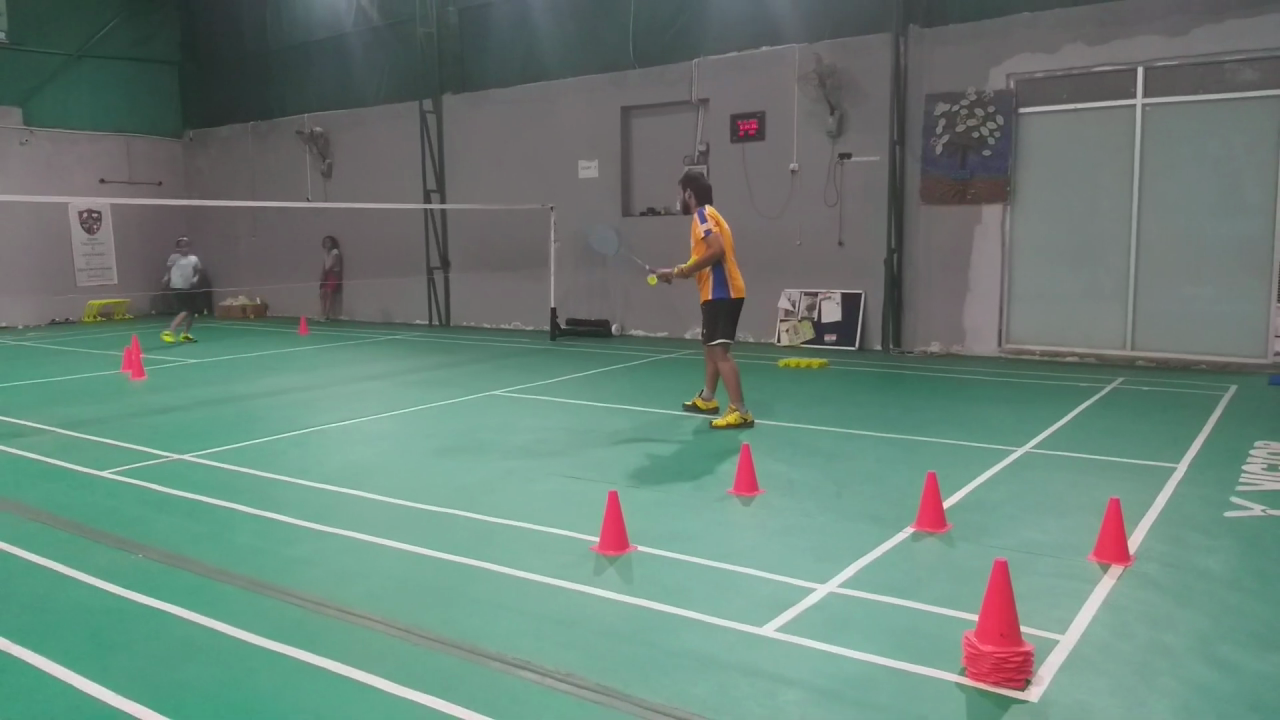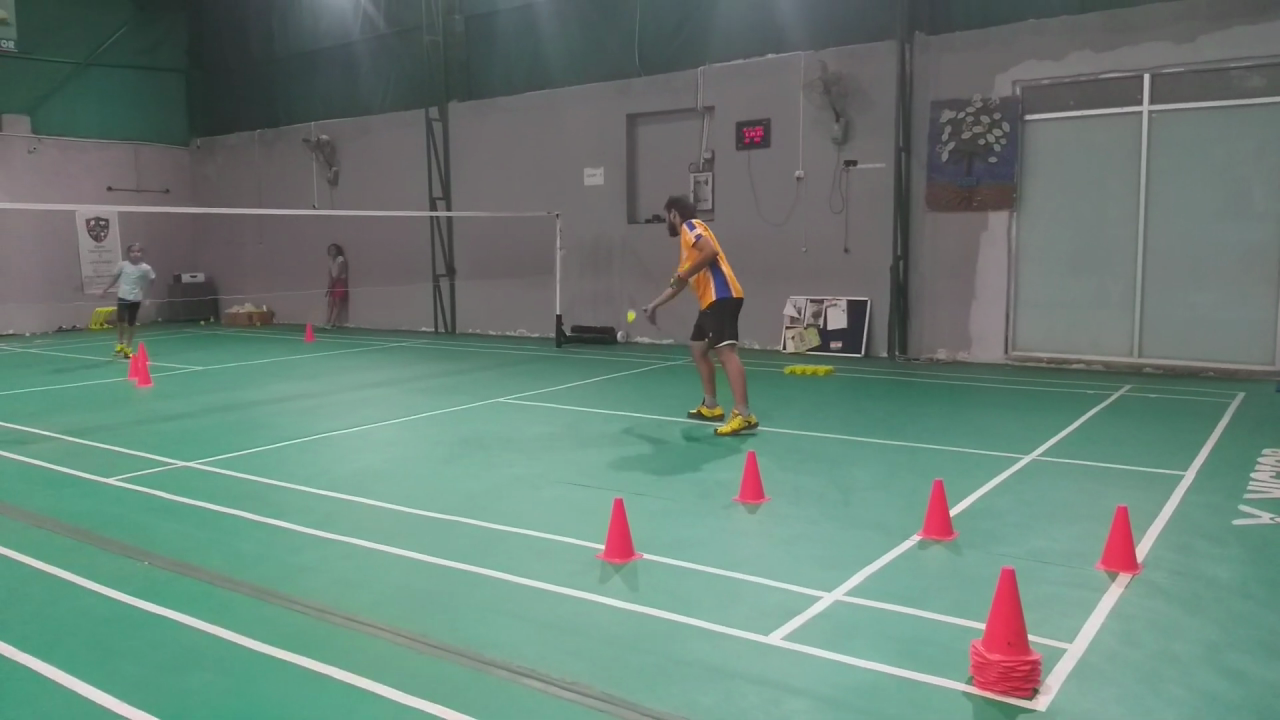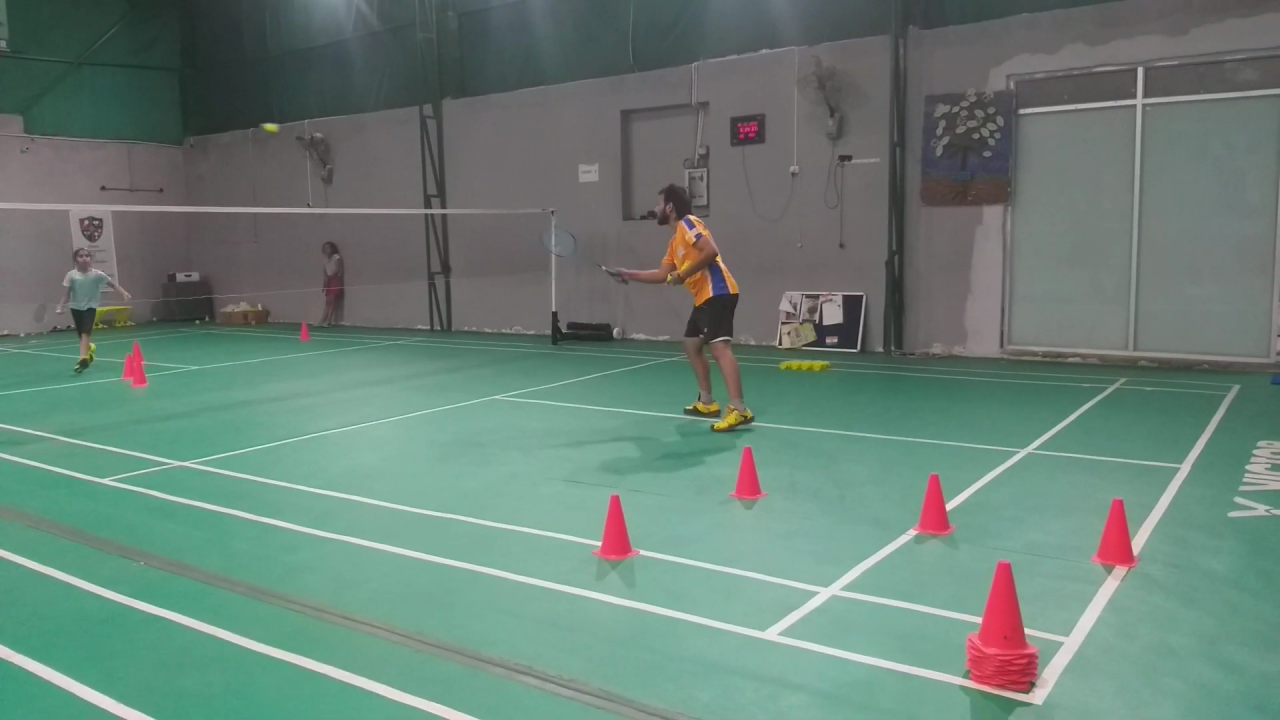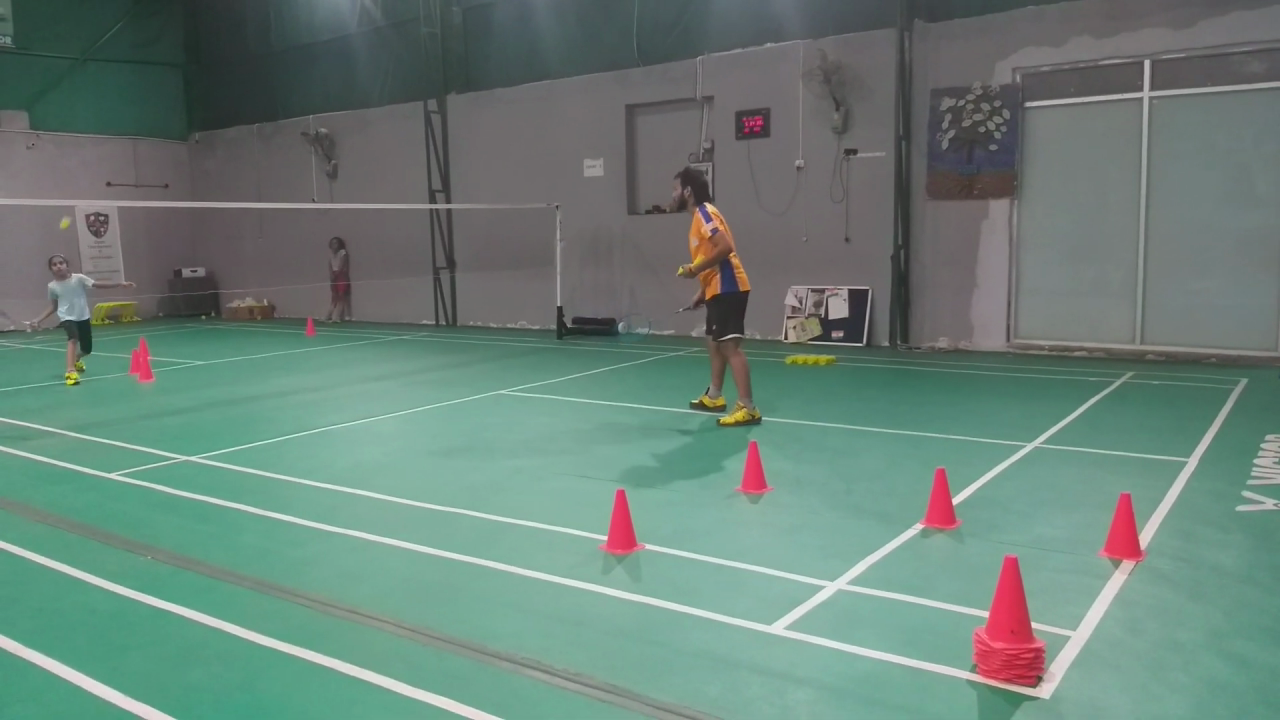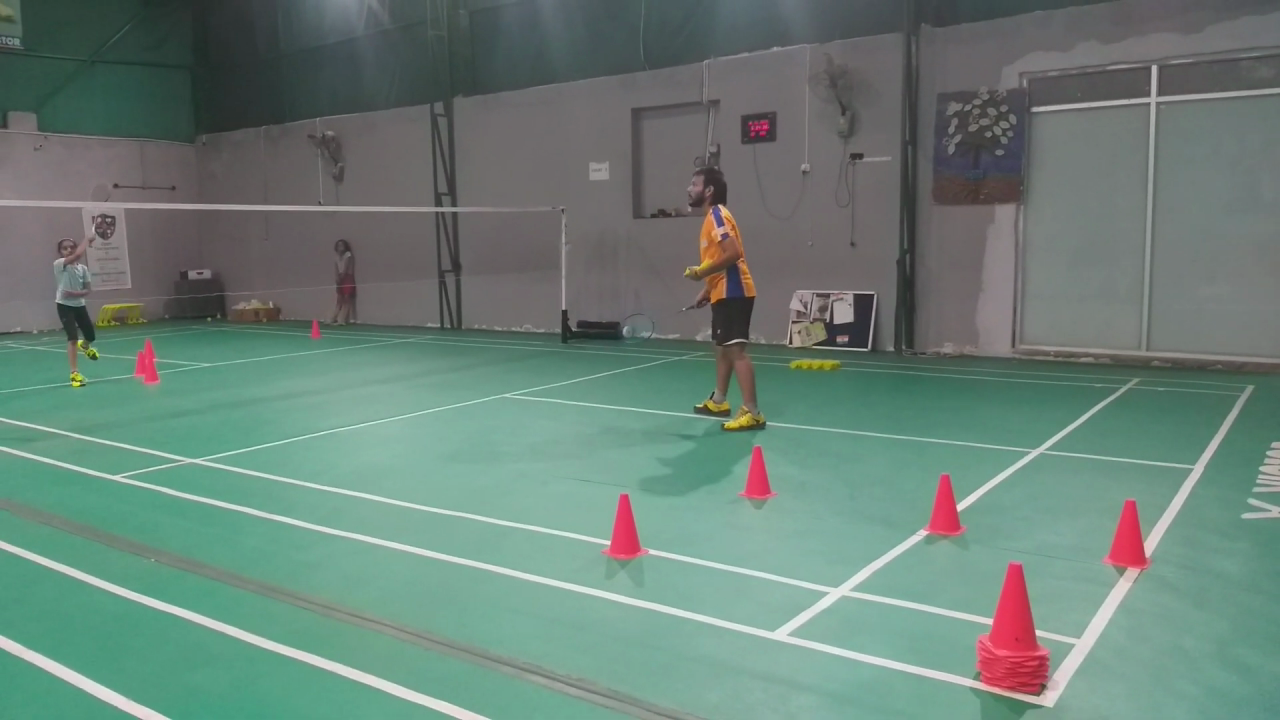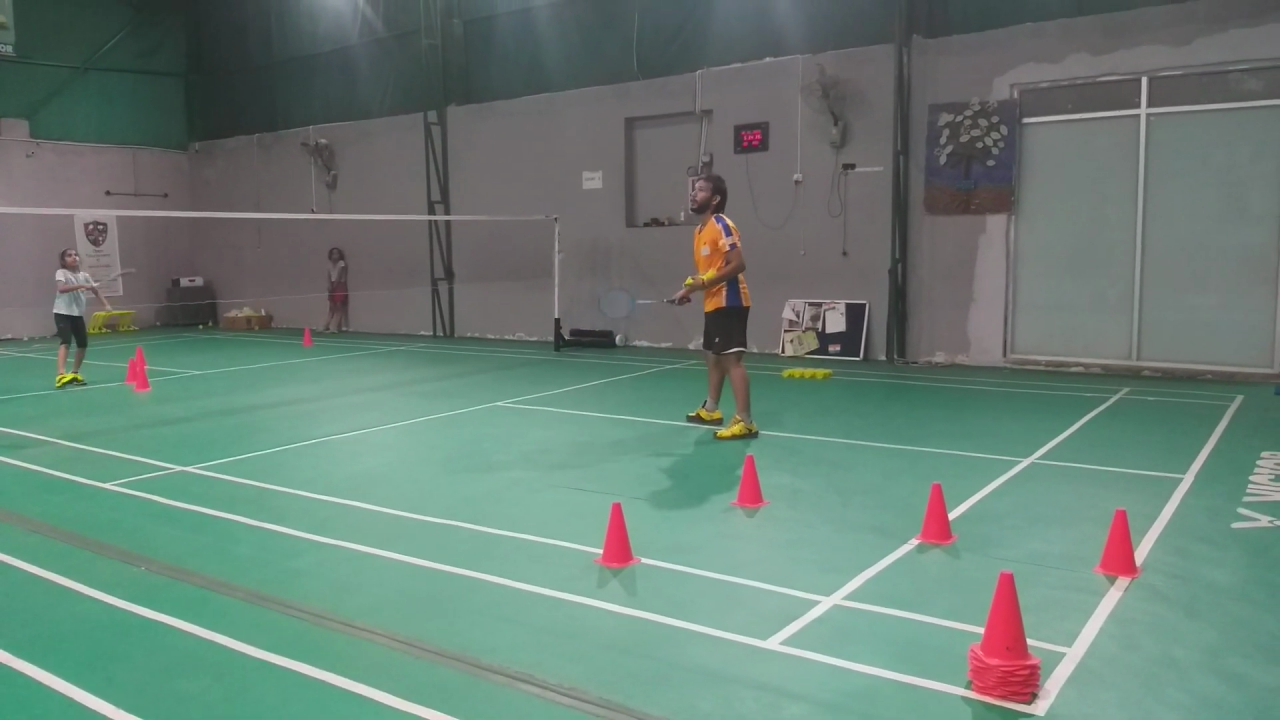
dt=0.5s
person 1, frame 1
left shoulder: (703, 214)
right shoulder: (706, 216)
left elbow: (716, 251)
left wrist: (688, 269)
right wrist: (675, 272)
left hip: (721, 294)
right hip: (720, 293)
left knee: (719, 351)
right knee: (711, 348)
left ankle: (740, 412)
right ankle: (707, 400)
person 1, frame 2
left shoulder: (690, 225)
right shoulder: (687, 238)
left elbow: (711, 252)
right elbow: (679, 286)
left wrist: (683, 275)
right wrist: (655, 305)
left hip: (722, 297)
right hip: (711, 300)
left knee: (726, 353)
right knee: (698, 350)
left ankle: (744, 415)
right ankle: (711, 406)
person 1, frame 3
left shoulder: (688, 223)
right shoulder: (676, 238)
left elbow: (711, 252)
right elbow: (662, 274)
left wrist: (683, 274)
right wrist: (630, 273)
left hip: (717, 293)
right hip: (704, 297)
left knee: (720, 348)
right knee: (692, 346)
left ankle: (739, 410)
right ankle: (707, 402)
person 1, frame 4
left shoulder: (705, 212)
right shoulder: (698, 217)
left elbow: (725, 248)
left wrist: (694, 269)
right wrist: (701, 293)
left hip: (728, 289)
right hip: (718, 290)
left knee: (730, 346)
right knee: (715, 344)
left ankle: (748, 408)
right ankle: (714, 397)
person 1, frame 5
left shoulder: (718, 215)
right shoulder: (710, 218)
left elbow: (733, 254)
left wrist: (700, 272)
right wrist: (706, 290)
left hip: (733, 294)
right hip: (723, 294)
left knee: (736, 350)
right knee: (722, 348)
left ankle: (752, 413)
right ankle: (718, 401)
person 1, frame 6
left shoulder: (721, 225)
right shoulder: (700, 229)
left elbow: (738, 264)
left wrist: (706, 283)
right wrist: (689, 289)
left hip: (728, 303)
right hip: (713, 304)
left knee: (732, 359)
right knee: (713, 357)
left ankle: (745, 422)
right ankle: (711, 410)
